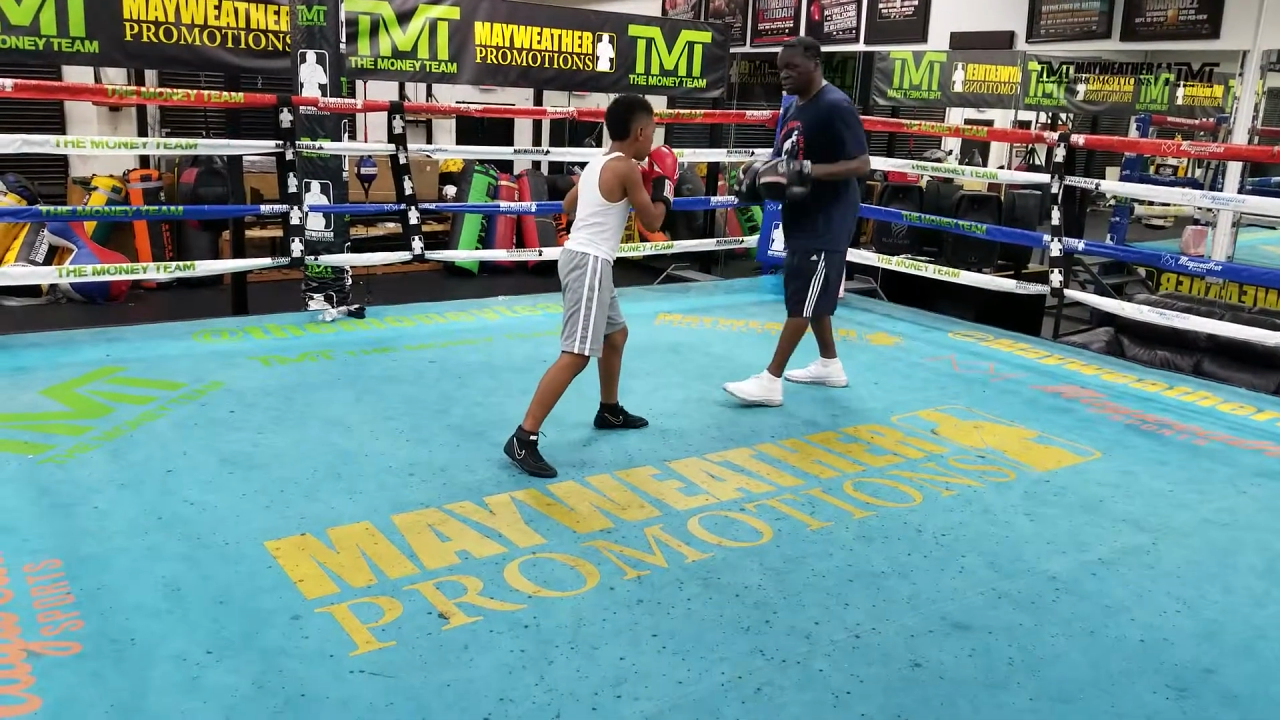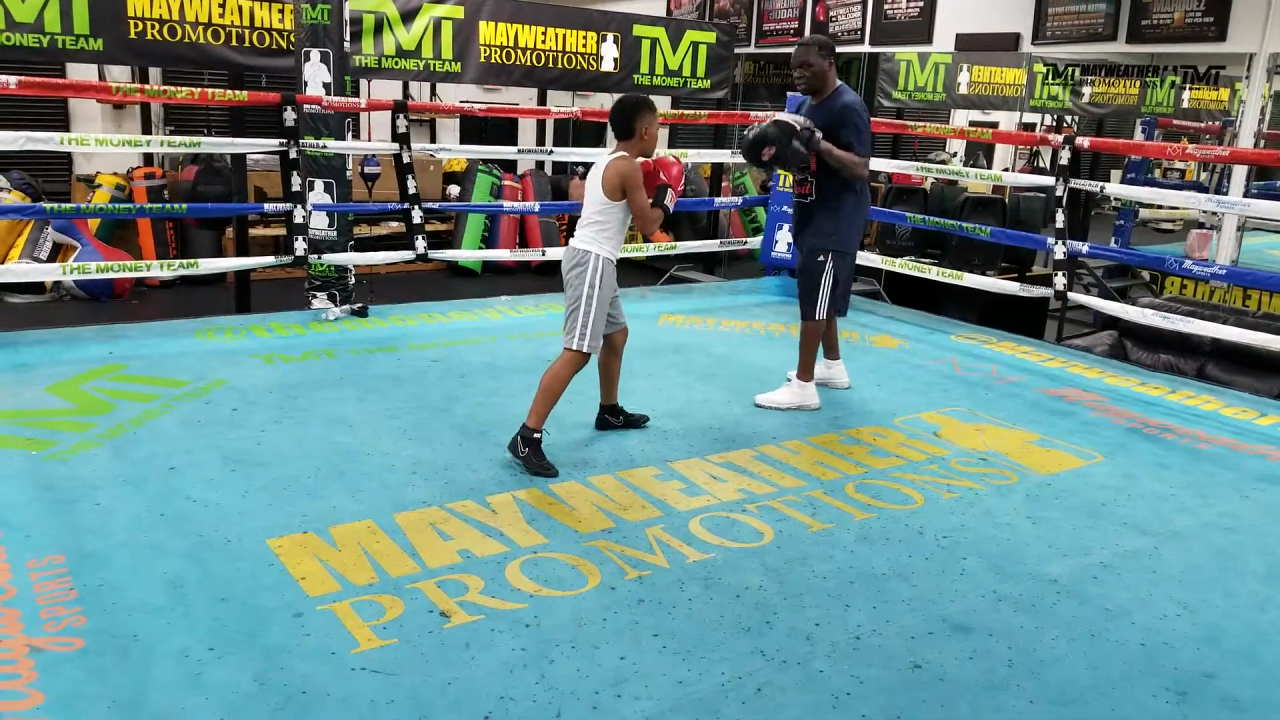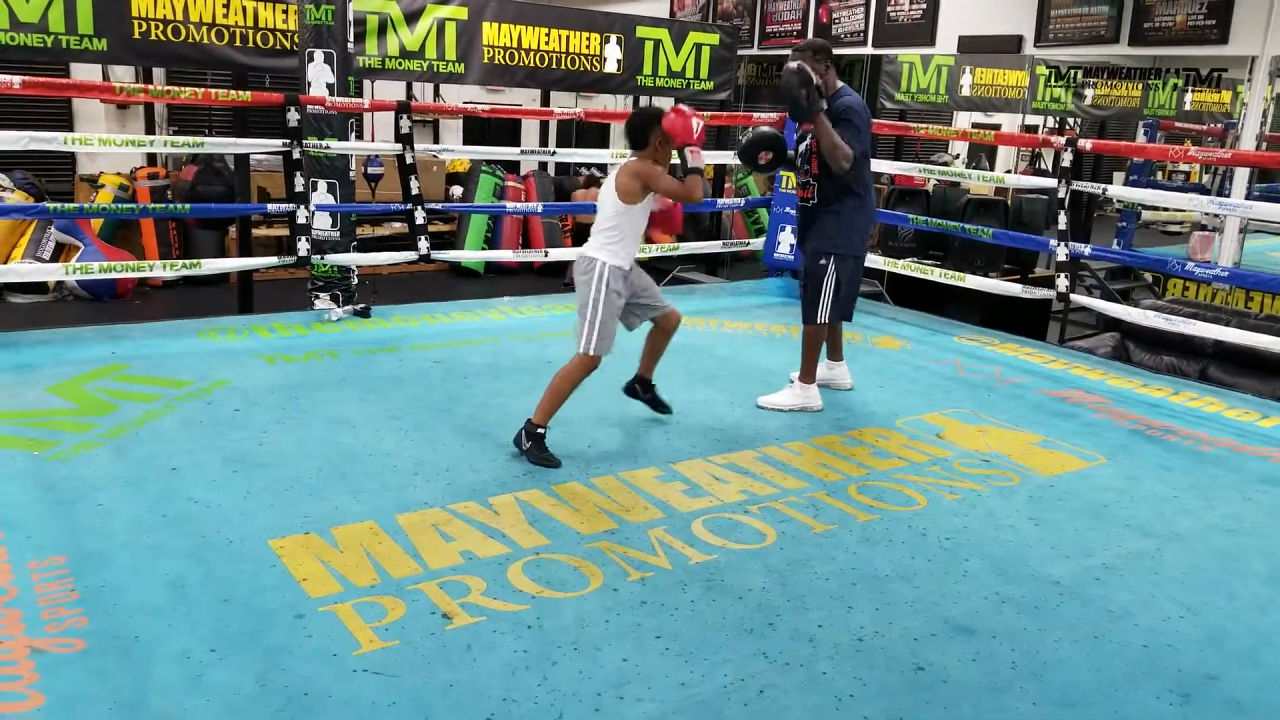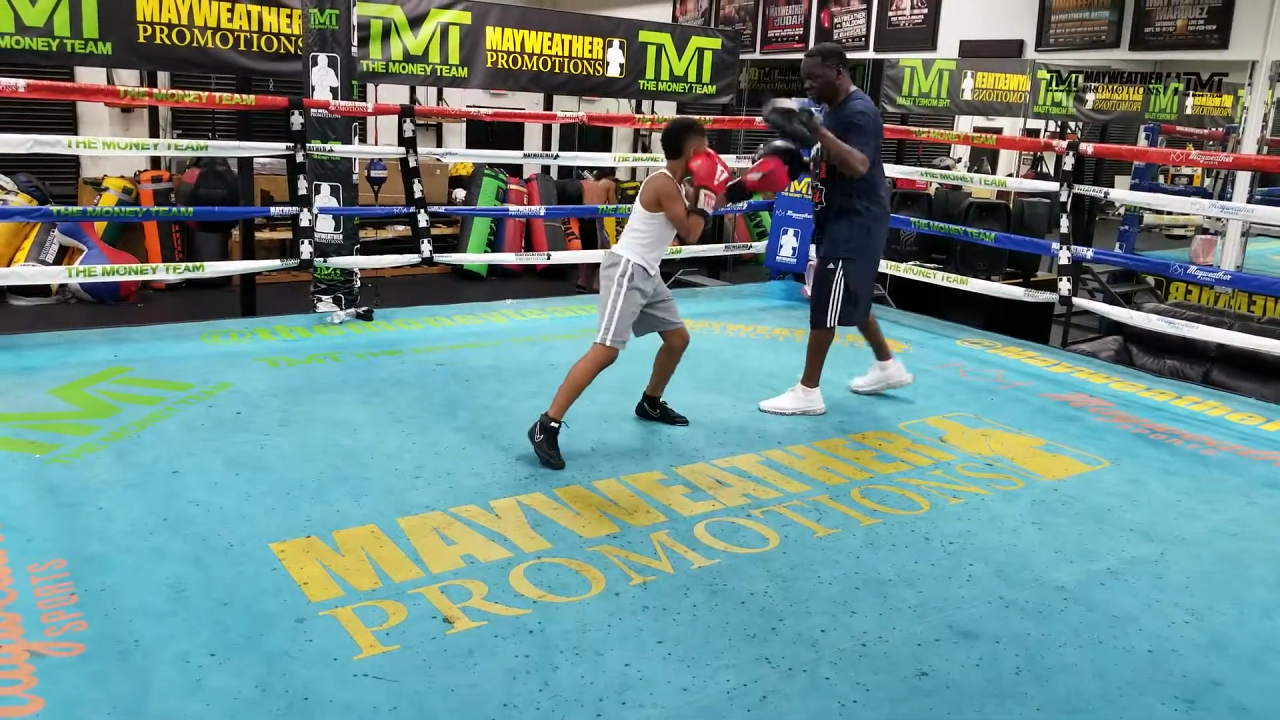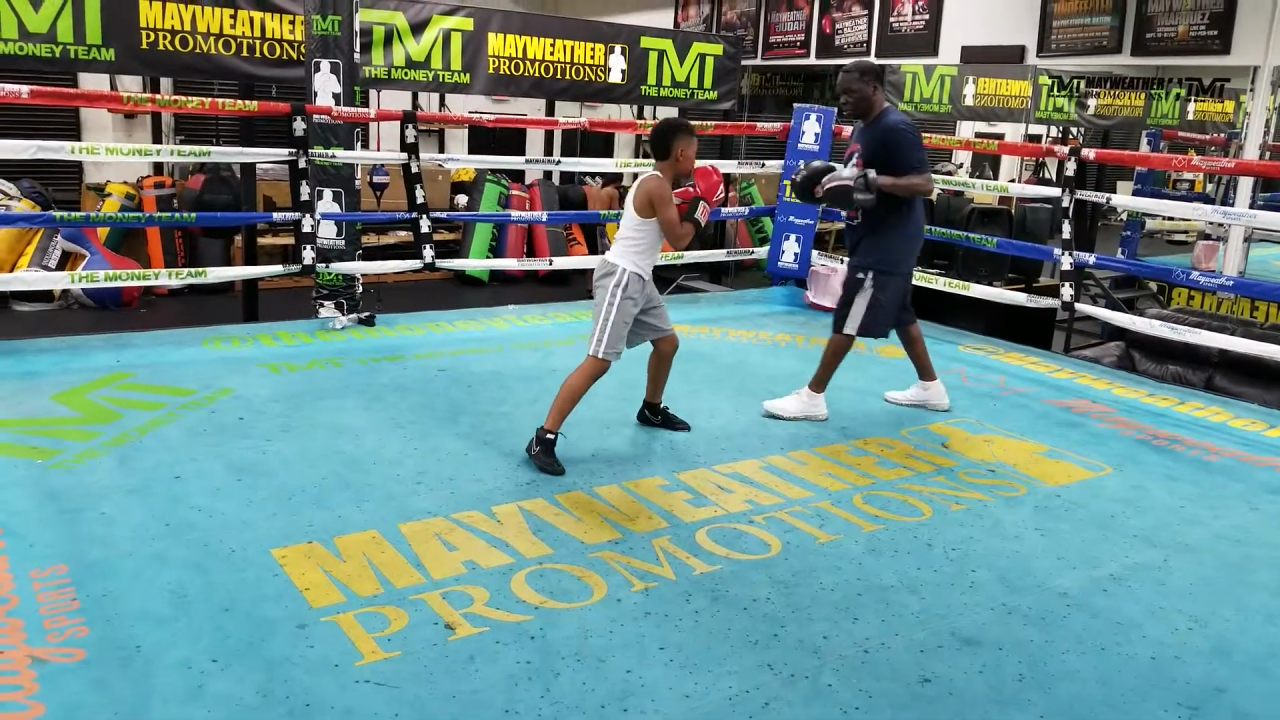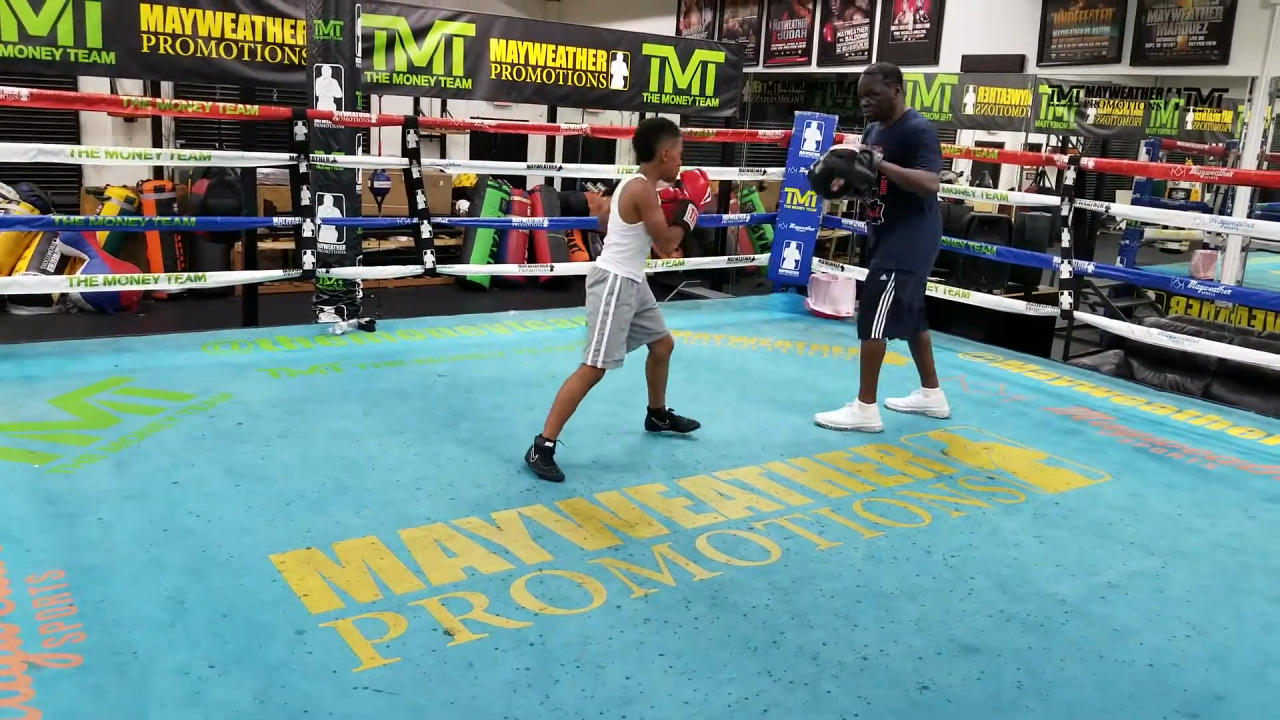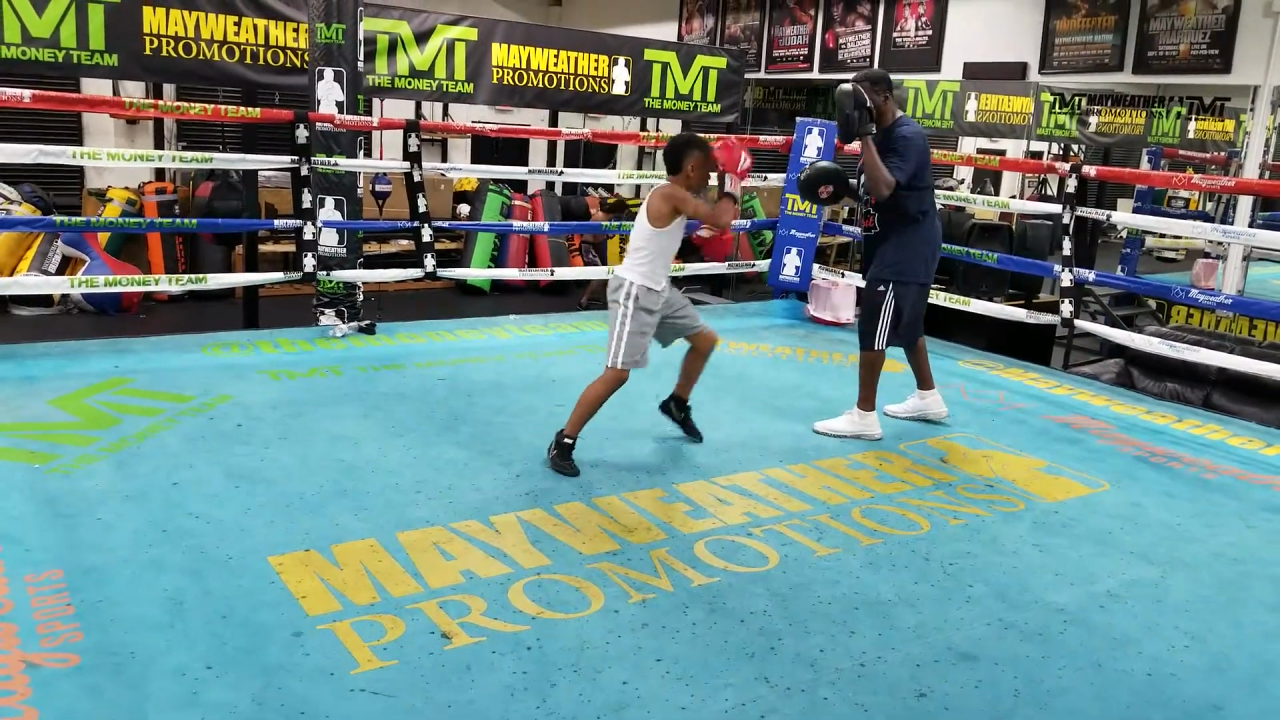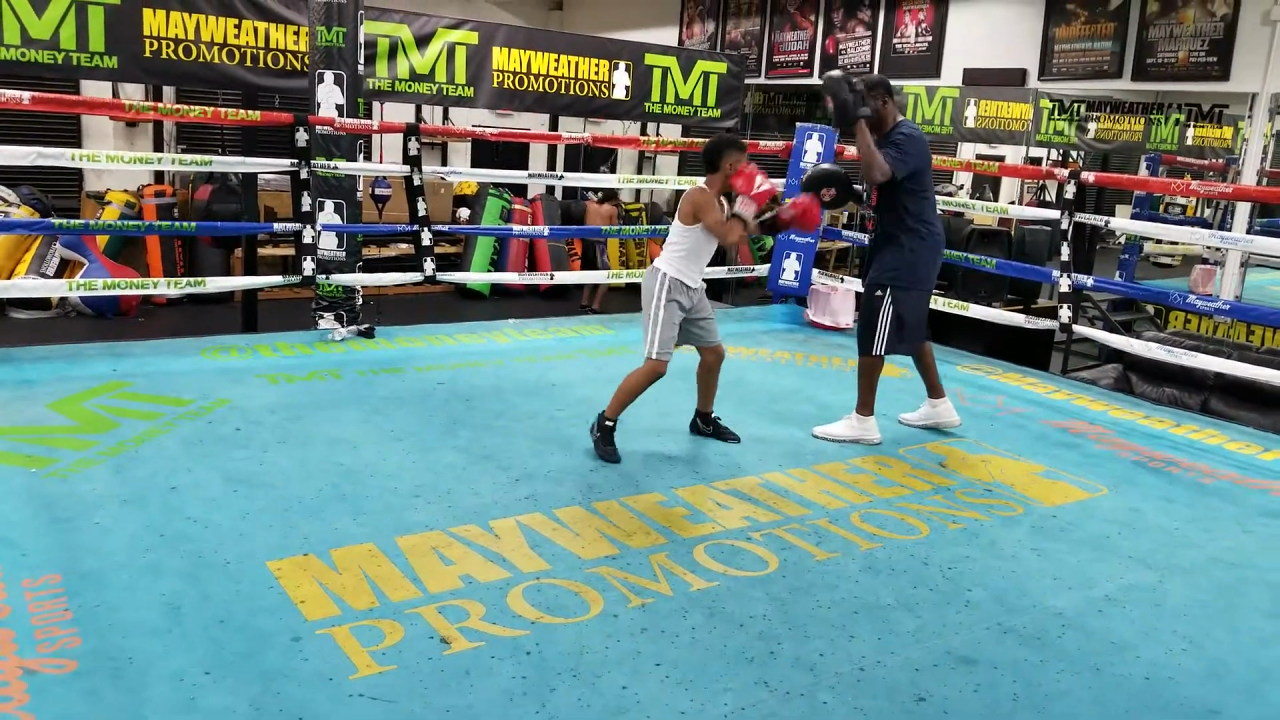
dt=0.3s
person 1, frame 1
left shoulder: (836, 106)
right shoulder: (795, 107)
left elbow: (860, 165)
left wrist: (807, 171)
right wrist: (767, 170)
left hip: (828, 217)
right hip: (802, 214)
left knee: (801, 297)
right knee: (812, 293)
left ankle: (771, 380)
right ankle: (829, 365)
person 1, frame 2
left shoulder: (848, 106)
right shoulder: (805, 105)
left elbow: (860, 169)
left wrist: (816, 140)
right wrist: (772, 151)
left hip: (838, 216)
right hip: (812, 213)
left knee: (815, 297)
right knee: (820, 294)
left ankle: (803, 386)
right ankle: (832, 366)
person 1, frame 3
left shoulder: (848, 107)
right shoulder: (815, 104)
left elbow: (842, 162)
left wrist: (815, 110)
left hip: (844, 216)
right hip: (821, 214)
left knee: (817, 298)
right knee: (827, 295)
left ankle: (805, 388)
right ankle: (835, 367)
person 1, frame 4
left shoulder: (859, 112)
right shoulder: (834, 109)
left elbow: (857, 165)
left wrist: (814, 129)
left hip: (856, 221)
right hip: (841, 219)
left knee: (826, 302)
right knee: (849, 297)
left ankle: (808, 392)
right ankle: (888, 366)
person 1, frame 5
left shoulder: (897, 128)
right shoulder: (863, 128)
left elbow: (924, 185)
left wrist: (872, 180)
right wrist: (830, 186)
left hip: (891, 236)
right hip: (874, 234)
left knee: (851, 315)
right knee: (896, 310)
left ankle: (812, 397)
right ankle: (931, 387)
person 1, frame 6
left shoulder: (917, 130)
right shoulder: (875, 130)
left elbow: (929, 184)
right elbow: (871, 183)
left wrist: (878, 164)
left hip: (910, 238)
right hip: (889, 236)
left knee: (873, 317)
right knee: (910, 315)
left ankle: (865, 409)
right ankle: (931, 395)
person 1, frame 7
left shoulder: (906, 136)
right shoulder: (882, 133)
left elbow: (883, 187)
right elbow: (871, 186)
left wrist: (865, 134)
left hip: (908, 244)
right hip: (899, 243)
left knee: (874, 325)
right knee: (905, 323)
left ankle: (864, 416)
right ankle: (927, 397)
person 1, frame 8
left shoulder: (906, 138)
right shoulder: (886, 136)
left elbow: (876, 174)
right elbow: (880, 187)
left wrist: (857, 120)
left hip: (908, 250)
right hip: (899, 248)
left knee: (875, 333)
right knee: (910, 329)
left ankle: (863, 421)
right ankle: (939, 406)
person 2, frame 1
left shoulder: (597, 164)
right shoulder: (625, 168)
left elbow: (568, 206)
right elbow: (652, 223)
right wrist: (664, 181)
left hip: (585, 259)
right hip: (590, 263)
left knee: (616, 335)
right knee: (576, 355)
left ankle: (609, 411)
right ankle: (523, 440)
person 2, frame 2
left shoulder: (607, 163)
right shoulder: (629, 168)
right elbow: (648, 226)
right wrist: (668, 189)
left hip: (594, 260)
right hip: (592, 261)
left knee: (616, 335)
right knee: (577, 353)
left ankle: (610, 412)
right ankle: (527, 438)
person 2, frame 3
left shoulder: (631, 171)
right shoulder: (637, 171)
right elbow: (693, 194)
left wrist: (659, 213)
right wrist: (690, 149)
left hip: (623, 268)
right hip: (602, 268)
left knee: (668, 319)
right knee: (589, 357)
left ankle: (641, 383)
right ankle: (533, 432)
person 2, frame 4
left shoulder: (679, 185)
right shoulder: (663, 184)
right elbow: (691, 233)
right wrist: (707, 191)
left hip: (647, 273)
right hip: (627, 270)
left knee: (678, 338)
right knee: (605, 351)
left ankle: (651, 403)
right ankle: (546, 427)
person 2, frame 5
left shoulder: (653, 182)
right shoulder: (658, 187)
right elbow: (679, 241)
left wrist: (681, 203)
right wrist: (703, 203)
left hip: (638, 278)
right hip: (621, 277)
left knee: (667, 343)
right knee: (598, 361)
left ankle: (652, 410)
right ankle: (543, 440)
person 2, frame 6
left shoulder: (634, 184)
right shoulder: (643, 190)
left elbow: (605, 221)
right elbow: (666, 245)
right wrist: (690, 206)
left hip: (631, 282)
right hip: (615, 283)
left knee: (663, 345)
right knee: (593, 368)
left ankle: (658, 415)
right ankle: (542, 447)
person 2, frame 7
left shoulder: (677, 195)
right shoulder: (669, 195)
right elbow: (722, 220)
right wrist: (732, 180)
left hip: (659, 289)
right hip: (633, 289)
left knee: (705, 339)
right knee: (617, 373)
left ankle: (677, 403)
right ankle: (563, 443)
person 2, frame 8
left shoulder: (717, 197)
right shoulder: (700, 196)
left elbow: (745, 231)
right elbow: (729, 238)
left wrist: (783, 218)
right wrist: (747, 199)
left hip: (691, 287)
right hip: (667, 283)
left knee: (714, 354)
right knee: (656, 366)
left ankle: (704, 418)
right ankle: (605, 424)
